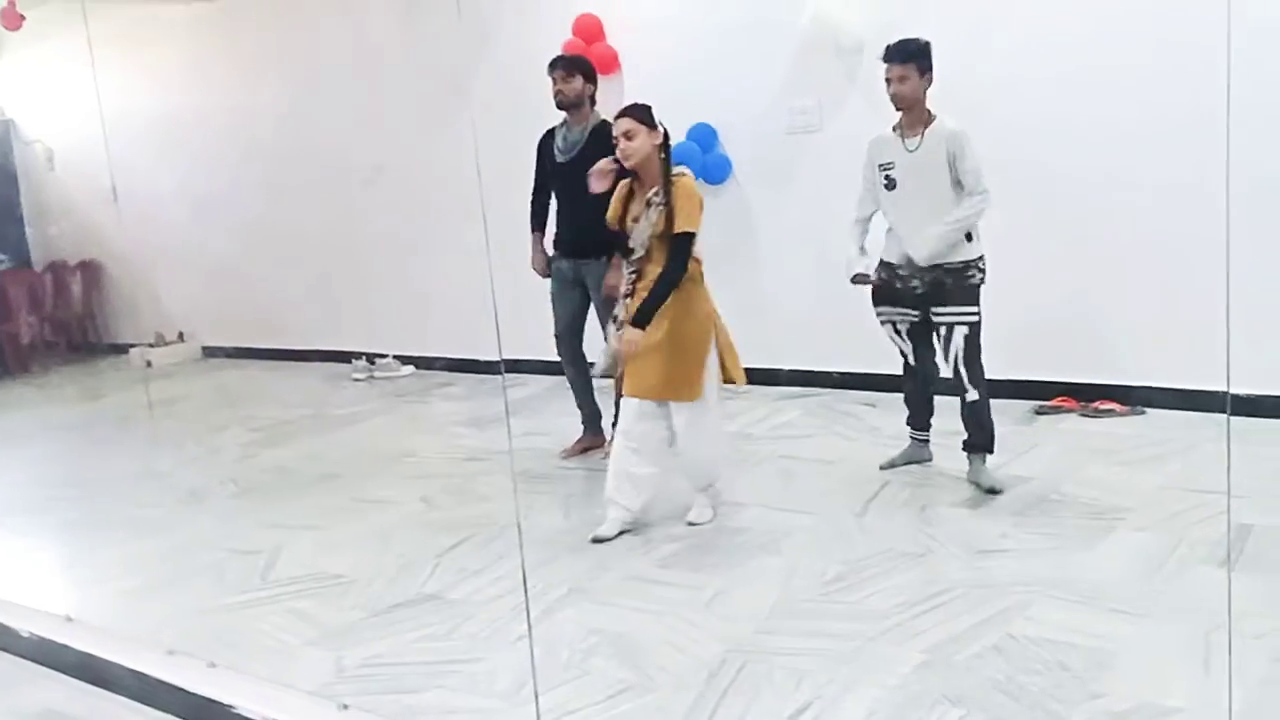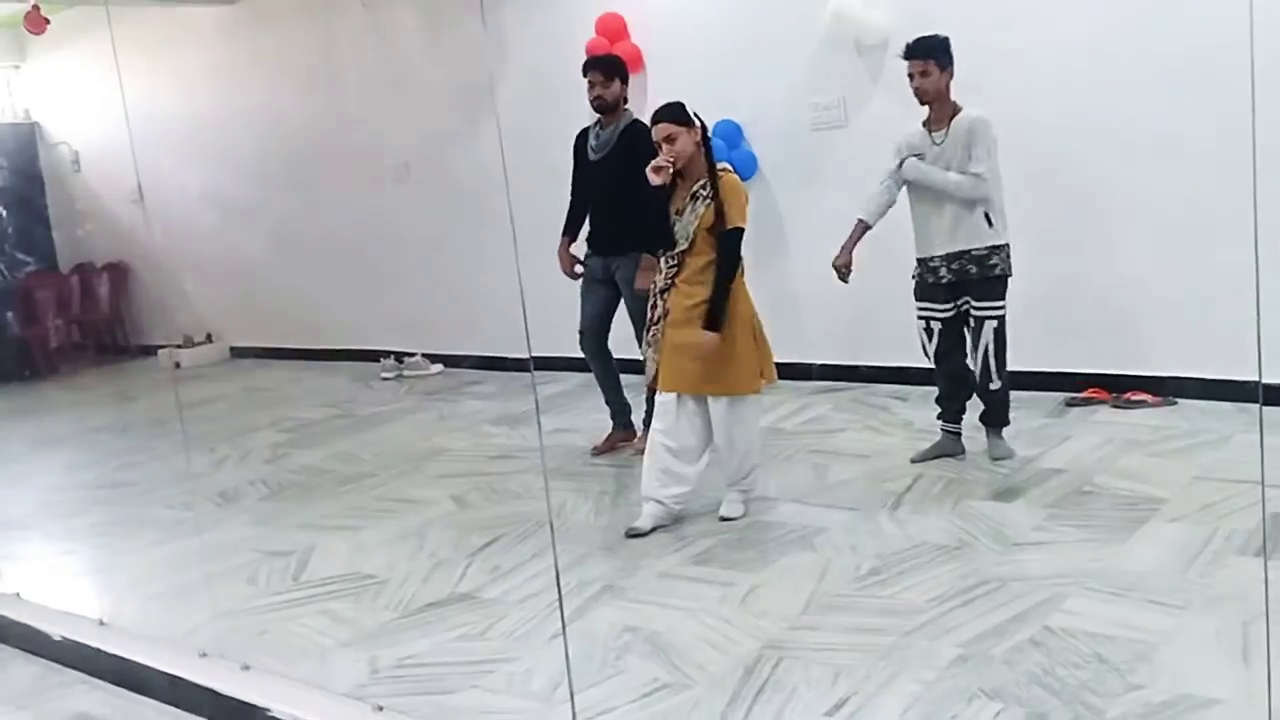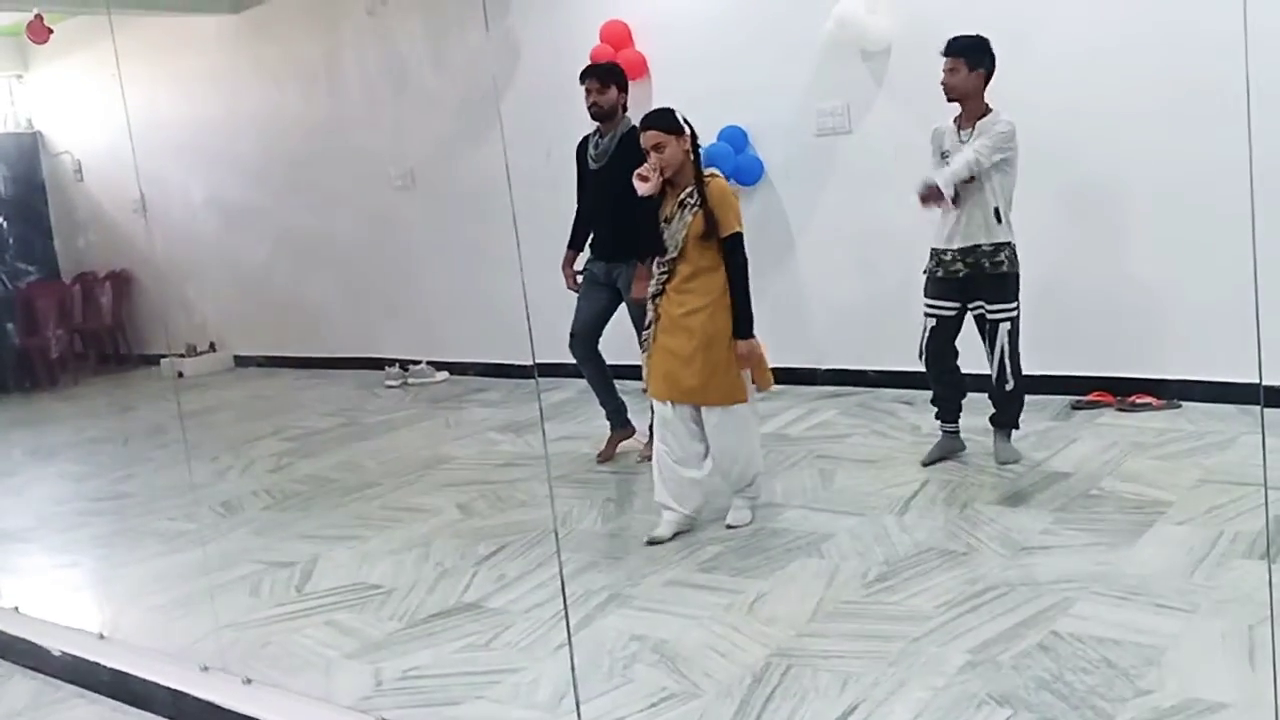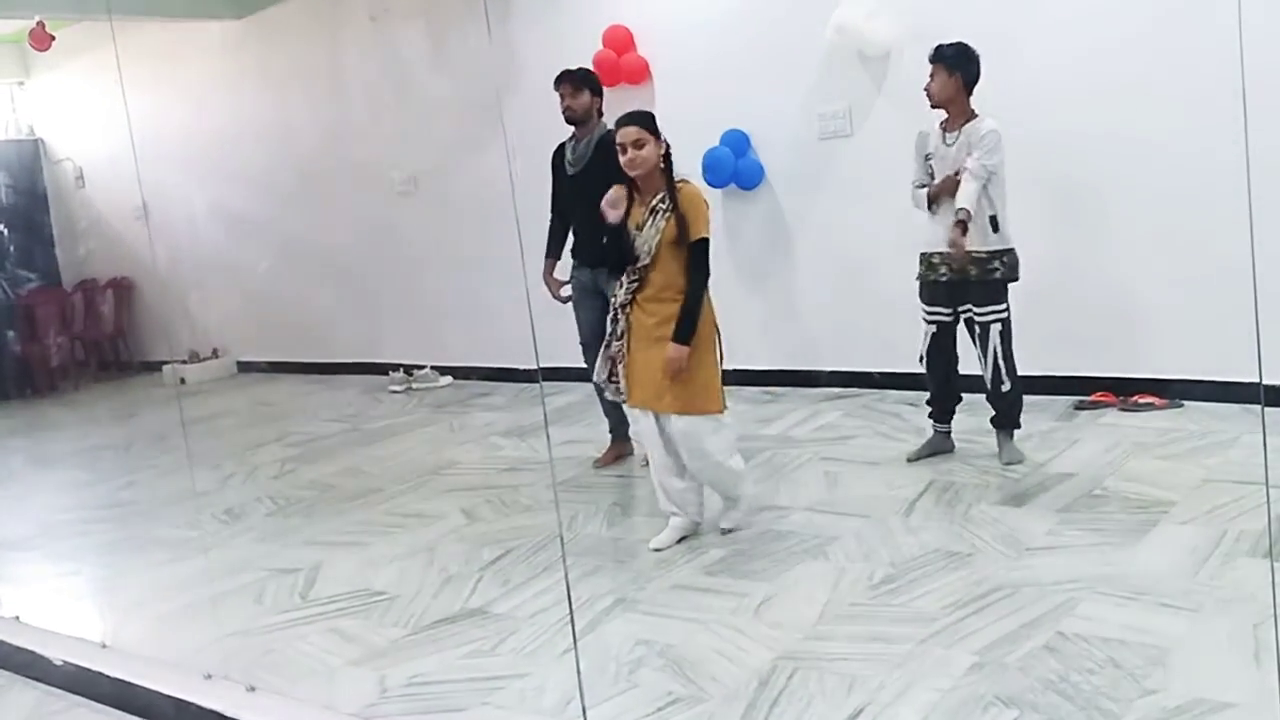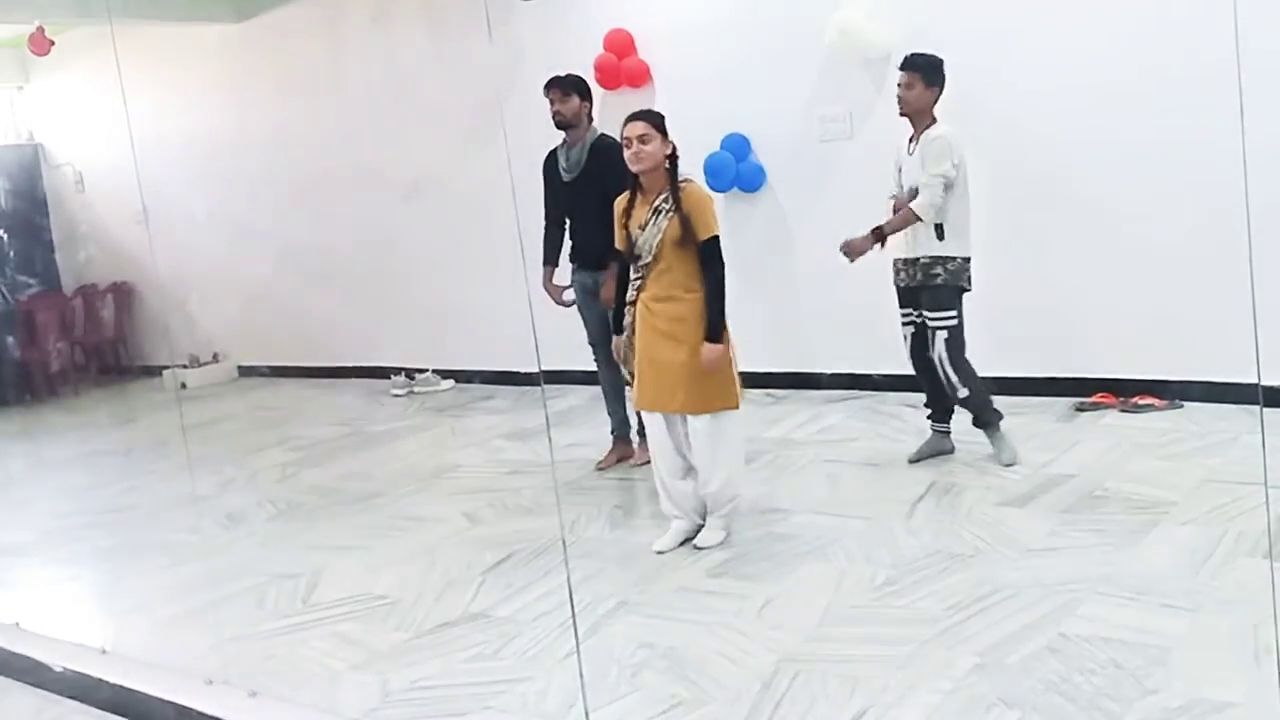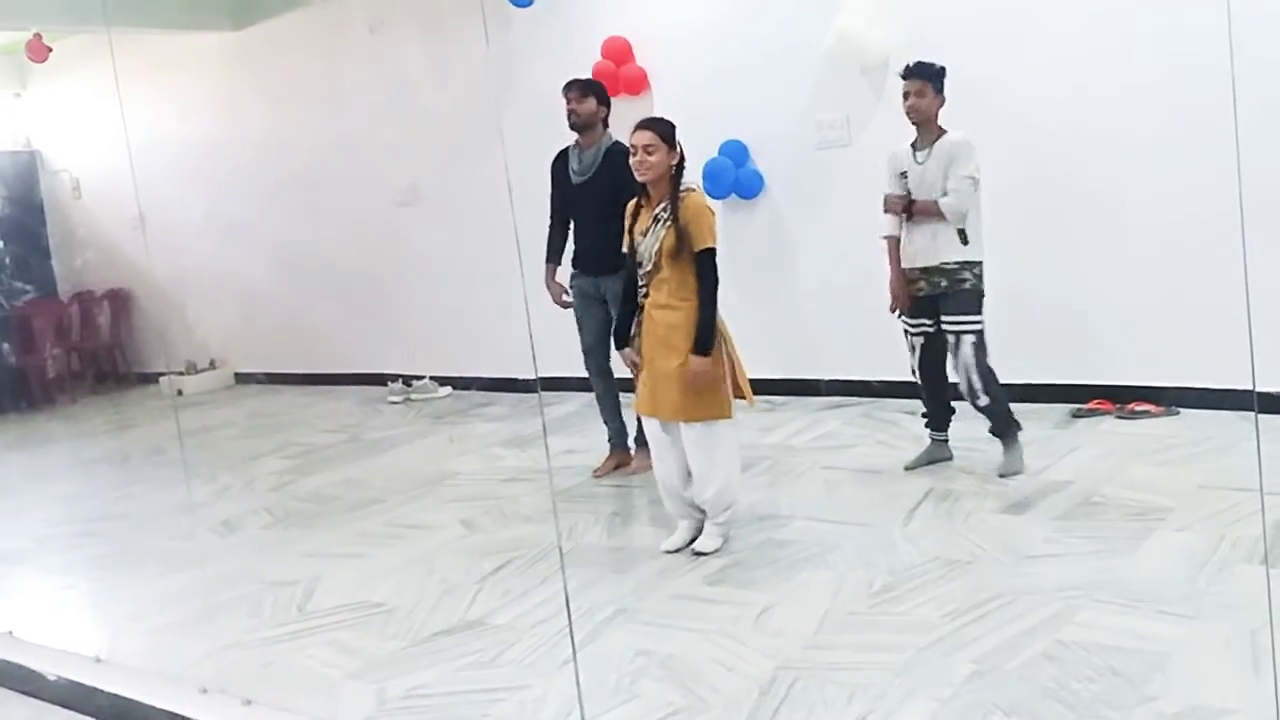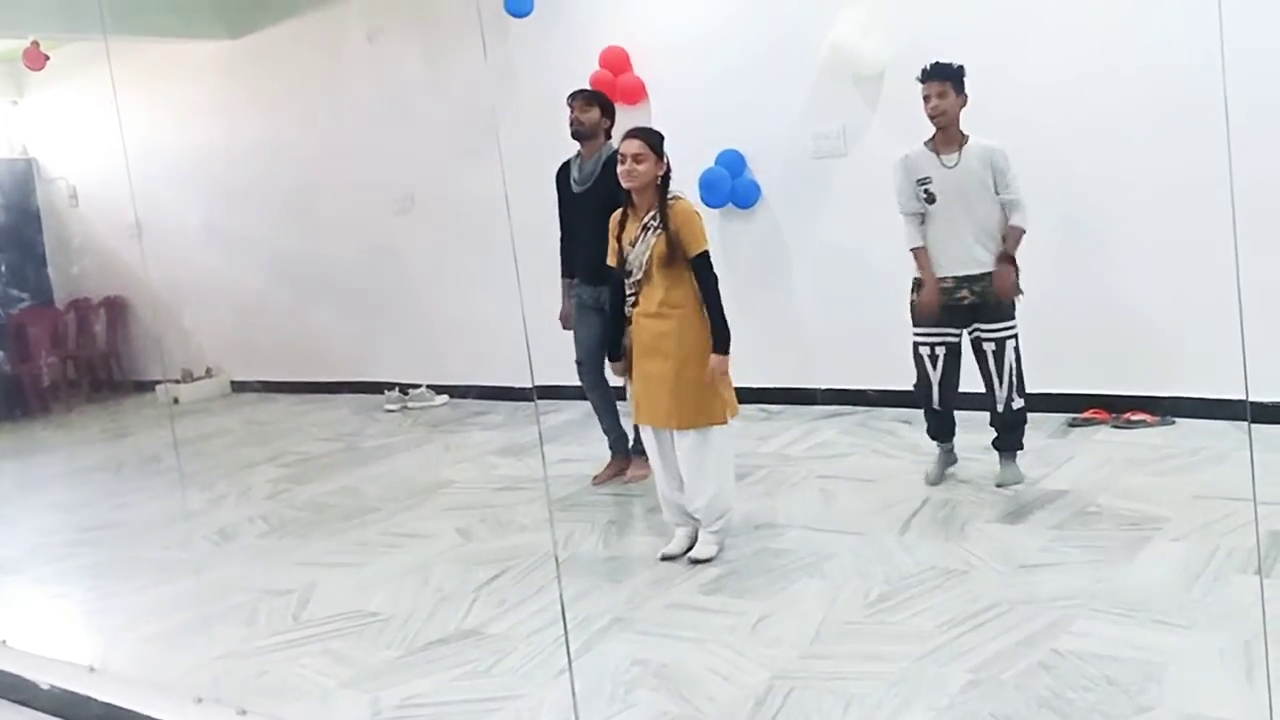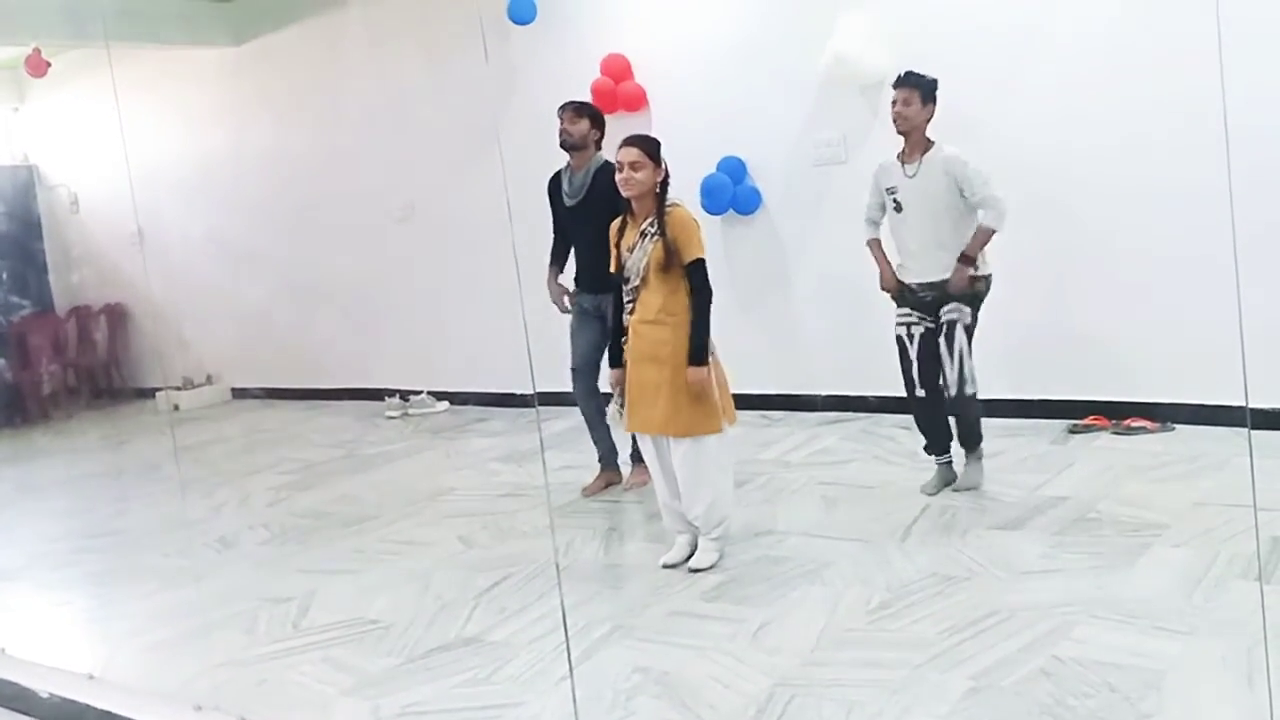
dt=0.5s
person 1, frame 1
left shoulder: (682, 189)
right shoulder: (625, 193)
left elbow: (676, 266)
left wrist: (640, 323)
right wrist: (598, 197)
left hip: (683, 315)
right hip: (639, 316)
left knee: (692, 413)
right knee: (636, 418)
left ankle: (704, 493)
right ankle: (623, 507)
person 1, frame 2
left shoulder: (726, 185)
right shoulder: (670, 187)
left elbow: (730, 260)
left wrist: (713, 322)
right wrist: (654, 190)
left hip: (720, 312)
right hip: (678, 312)
left knee: (729, 406)
right knee: (672, 411)
left ankle: (738, 488)
right ankle: (661, 501)
person 1, frame 3
left shoulder: (715, 191)
right shoulder: (659, 193)
left elbow: (737, 264)
left wrist: (744, 331)
right wrist: (643, 199)
left hip: (713, 320)
right hip: (670, 321)
left knee: (725, 416)
right knee: (671, 420)
left ankle: (744, 495)
right ankle: (677, 509)
person 1, frame 4
left shoulder: (686, 197)
right shoulder: (623, 202)
left elbow: (699, 271)
left wrist: (683, 336)
right wrist: (613, 224)
left hip: (684, 325)
right hip: (641, 329)
left knee: (692, 425)
right knee: (654, 428)
left ankle: (731, 491)
right ankle: (682, 513)
person 1, frame 5
left shoulder: (691, 196)
right shoulder: (625, 205)
left elbow: (714, 268)
left wrist: (716, 334)
right wrist: (619, 329)
left hip: (693, 324)
right hip: (649, 328)
left knee: (706, 425)
right knee: (663, 429)
left ankle: (718, 514)
right ankle: (684, 515)
person 1, frame 6
left shoulder: (692, 206)
right shoulder: (635, 210)
left elbow: (708, 281)
right elbow: (632, 278)
left wrist: (704, 347)
right wrist: (624, 339)
left hip: (691, 333)
right hip: (652, 334)
left knee: (703, 431)
right knee: (661, 433)
left ankle: (716, 519)
right ankle: (687, 516)
person 1, frame 7
left shoulder: (680, 213)
right shoulder: (619, 221)
left elbow: (707, 282)
right elbow: (619, 290)
left wrist: (720, 346)
right wrist: (616, 350)
left hip: (685, 339)
right hip: (644, 343)
left knee: (697, 435)
right knee: (659, 438)
left ankle: (711, 527)
right ankle: (682, 524)
person 1, frame 8
left shoulder: (677, 220)
right shoulder: (619, 229)
left elbow: (701, 291)
right elbow: (620, 298)
left wrist: (698, 357)
right wrist: (616, 360)
left hip: (681, 348)
right hip: (641, 351)
left knee: (694, 444)
right knee: (656, 446)
left ankle: (710, 536)
right ankle: (683, 532)
person 2, frame 1
left shoulder: (951, 137)
right shoulder: (879, 147)
left elbow: (978, 200)
right elbow: (865, 209)
left wrist: (928, 244)
right wrist: (857, 259)
left hip: (954, 269)
right hip: (898, 272)
left knee: (965, 366)
right knee: (915, 362)
left ankle: (978, 460)
right ankle: (918, 441)
person 2, frame 2
left shoulder: (976, 125)
right shoulder: (910, 142)
left elbow: (978, 186)
right elbow: (884, 191)
left wrist: (917, 171)
right wrist: (849, 244)
left hip: (983, 257)
right hip: (932, 263)
left knee: (987, 353)
right knee: (943, 354)
left ankle: (995, 430)
right ankle: (950, 434)
person 2, frame 3
left shoulder: (1000, 128)
right shoulder: (940, 134)
left elbow: (969, 162)
left wrist: (942, 187)
right wrist: (941, 191)
left hip: (992, 256)
right hip: (946, 256)
left knee: (1002, 351)
right knee: (935, 346)
left ankle: (1003, 433)
right ankle: (949, 432)
person 2, frame 4
left shoulder: (986, 133)
right shoulder: (926, 139)
left elbow: (973, 184)
left wrist: (961, 229)
right wrist: (941, 188)
left hip: (982, 259)
right hip: (935, 260)
left knee: (995, 351)
right knee: (936, 351)
left ankle: (1005, 434)
right ankle: (941, 431)
person 2, frame 5
left shoulder: (942, 139)
right shoulder: (904, 147)
left elbow: (929, 203)
left wrist: (873, 237)
right wrist: (903, 203)
left hip: (943, 262)
right hip: (910, 263)
left knee: (944, 352)
right knee: (921, 354)
left ankle: (993, 428)
right ankle: (941, 432)
person 2, frame 6
left shoulder: (958, 146)
right shoulder: (898, 158)
left elbow: (956, 205)
right elbow: (893, 218)
left wrist: (907, 206)
right wrist: (895, 273)
left hip: (958, 270)
right hip: (916, 273)
left knee: (967, 360)
right knee: (925, 363)
left ankle: (1010, 440)
right ankle: (938, 439)
person 2, frame 7
left shoulder: (990, 155)
right shoulder: (911, 163)
left elbow: (1015, 212)
right elbow: (914, 228)
left wrist: (1007, 262)
right wrist: (926, 282)
left hip: (988, 282)
right hip: (937, 285)
left knee: (1004, 373)
right knee: (932, 378)
left ankle: (1008, 455)
right ankle: (945, 449)
person 2, frame 8
left shoulder: (950, 162)
right shoulder: (885, 171)
left elbow: (993, 209)
right elbow: (871, 221)
left wrist: (967, 261)
right wrist: (883, 266)
left hip: (958, 282)
right hip: (911, 287)
left knee: (954, 372)
right knee: (918, 380)
left ankle: (972, 454)
right ankle: (942, 463)
person 3, frame 1
left shoulder: (607, 137)
right shoulder: (549, 141)
right elbow: (540, 196)
left wrist: (618, 262)
right wrist: (537, 243)
left hip: (603, 259)
right hip: (565, 260)
right knee: (567, 344)
right ankle: (592, 428)
person 3, frame 2
left shoulder: (640, 137)
right shoulder: (583, 140)
left elbow: (655, 203)
left wrist: (648, 262)
right wrist: (566, 244)
left hip: (633, 257)
right hip: (596, 258)
right knee: (591, 339)
left ankle: (652, 425)
right ankle: (622, 424)
person 3, frame 3
left shoulder: (639, 145)
right shoulder: (585, 148)
left elbow: (652, 213)
left wrist: (644, 272)
right wrist: (570, 258)
left hip: (635, 264)
right hip: (599, 264)
right knee: (580, 341)
left ankle: (659, 431)
right ankle: (619, 422)
person 3, frame 4
left shoulder: (615, 148)
right shoulder: (561, 155)
left wrist: (627, 269)
right wrist: (549, 269)
left hip: (619, 268)
right hip: (583, 271)
right knee: (593, 353)
right ankle: (619, 437)
person 3, frame 5
left shoulder: (608, 150)
right shoulder: (553, 161)
right elbow: (554, 222)
right wrist: (548, 275)
right hip: (583, 273)
right knee: (603, 355)
left ankle: (646, 437)
right ankle: (621, 439)
person 3, frame 6
left shoulder: (620, 157)
right shoulder: (562, 162)
right elbow: (559, 220)
right wrist: (551, 274)
left hip: (621, 275)
right hip: (584, 278)
right knee: (595, 363)
left ankle: (644, 445)
right ankle: (618, 447)
person 3, frame 7
left shoulder: (619, 167)
right shoulder: (566, 173)
right elbow: (568, 236)
right wrist: (566, 294)
right hip: (585, 289)
right knee: (588, 370)
left ankle: (641, 453)
right ankle: (619, 452)
person 3, frame 8
left shoulder: (612, 177)
right shoulder: (557, 184)
right wrist: (553, 275)
right hip: (585, 297)
right knee: (582, 380)
left ankle: (641, 460)
right ankle: (608, 466)
